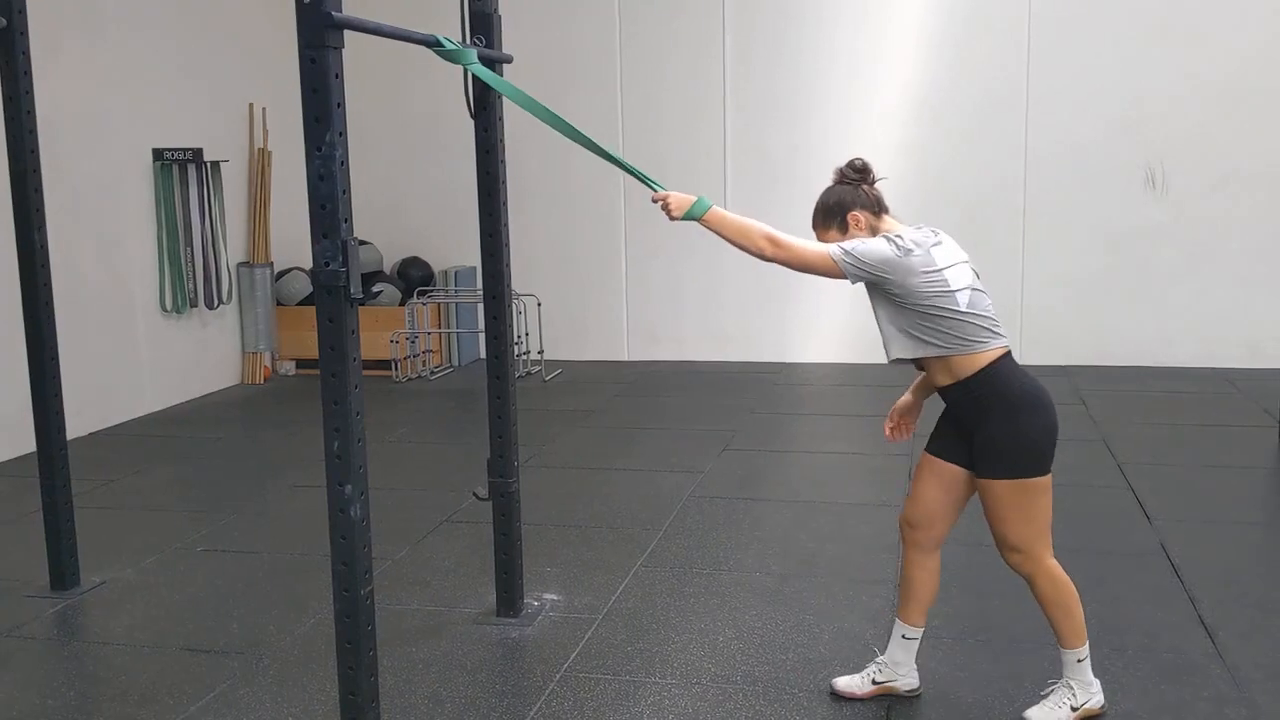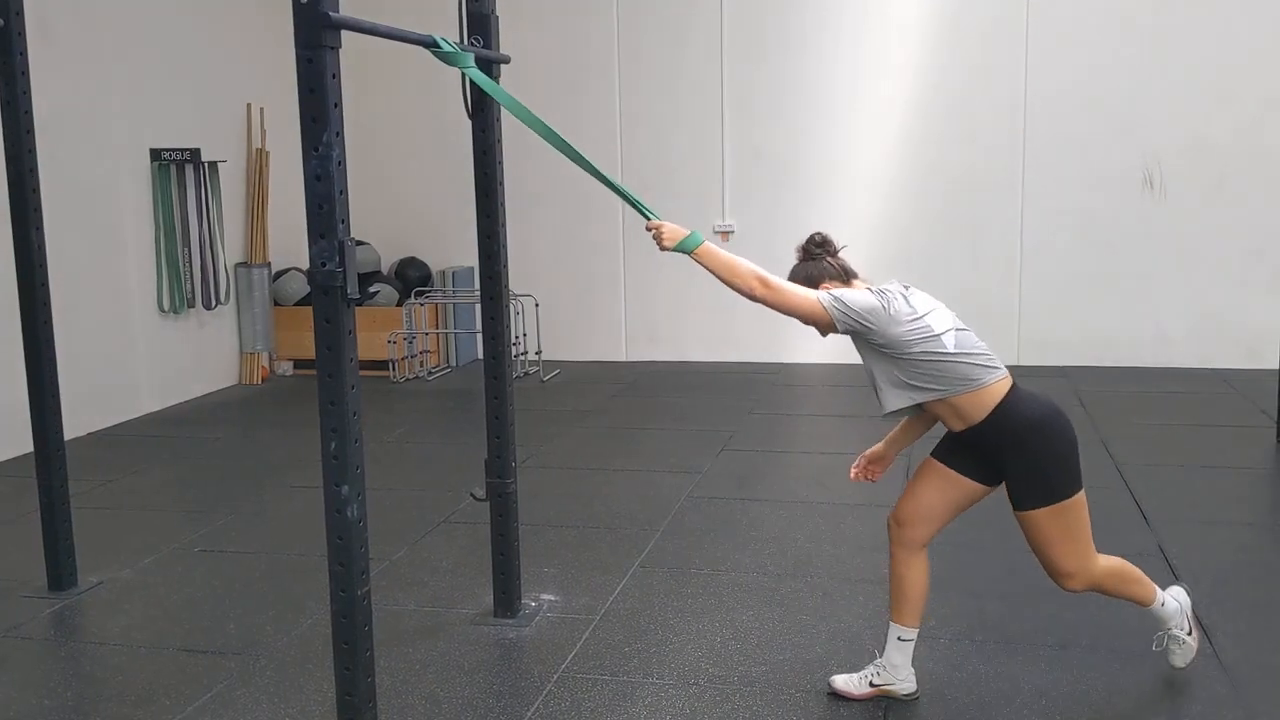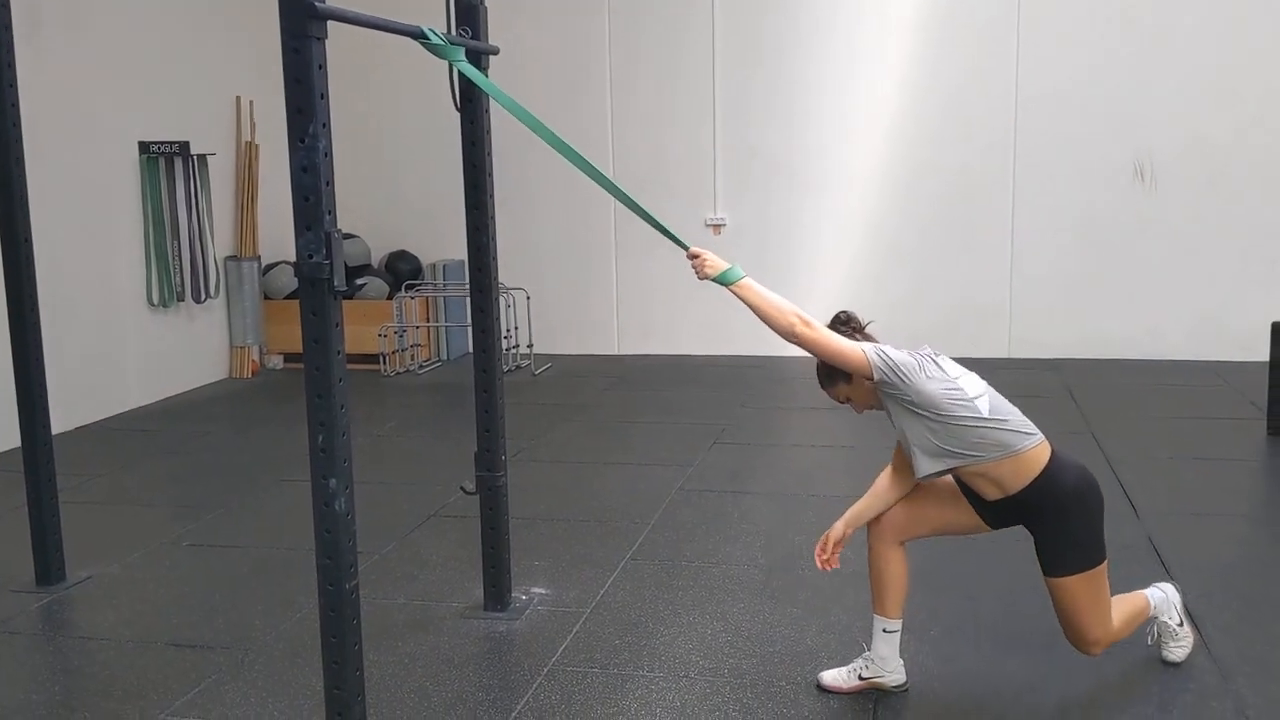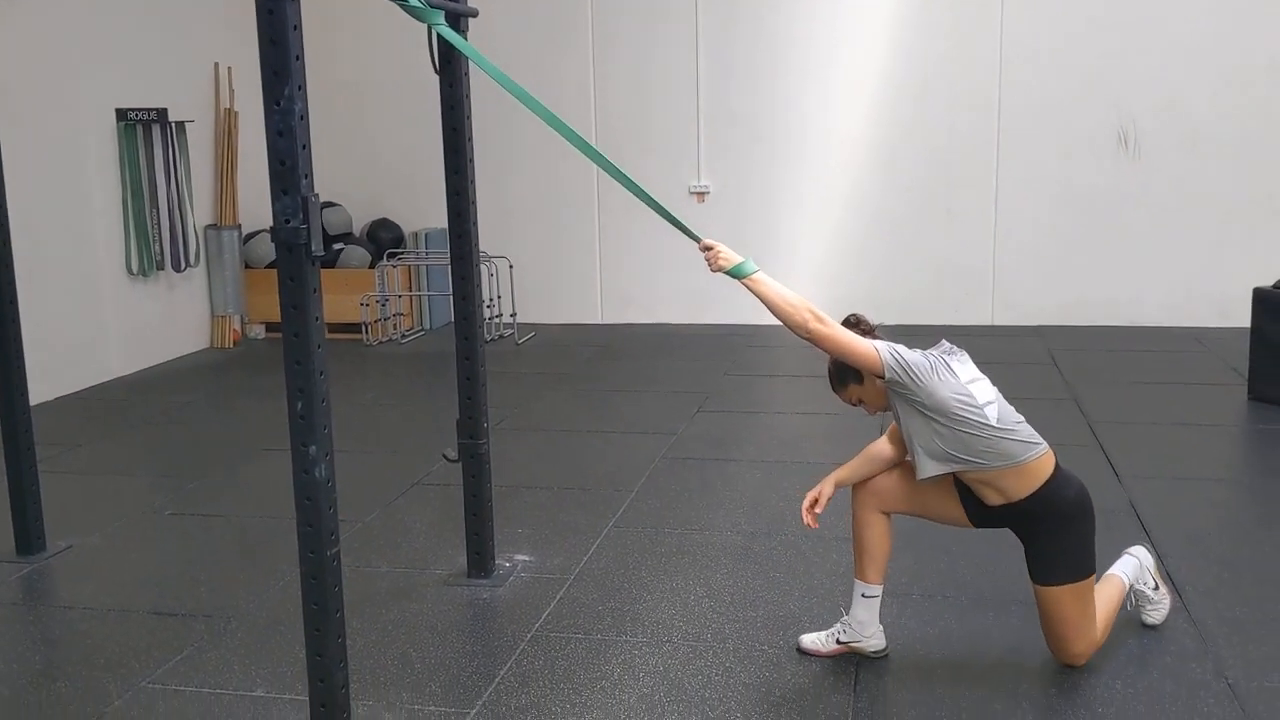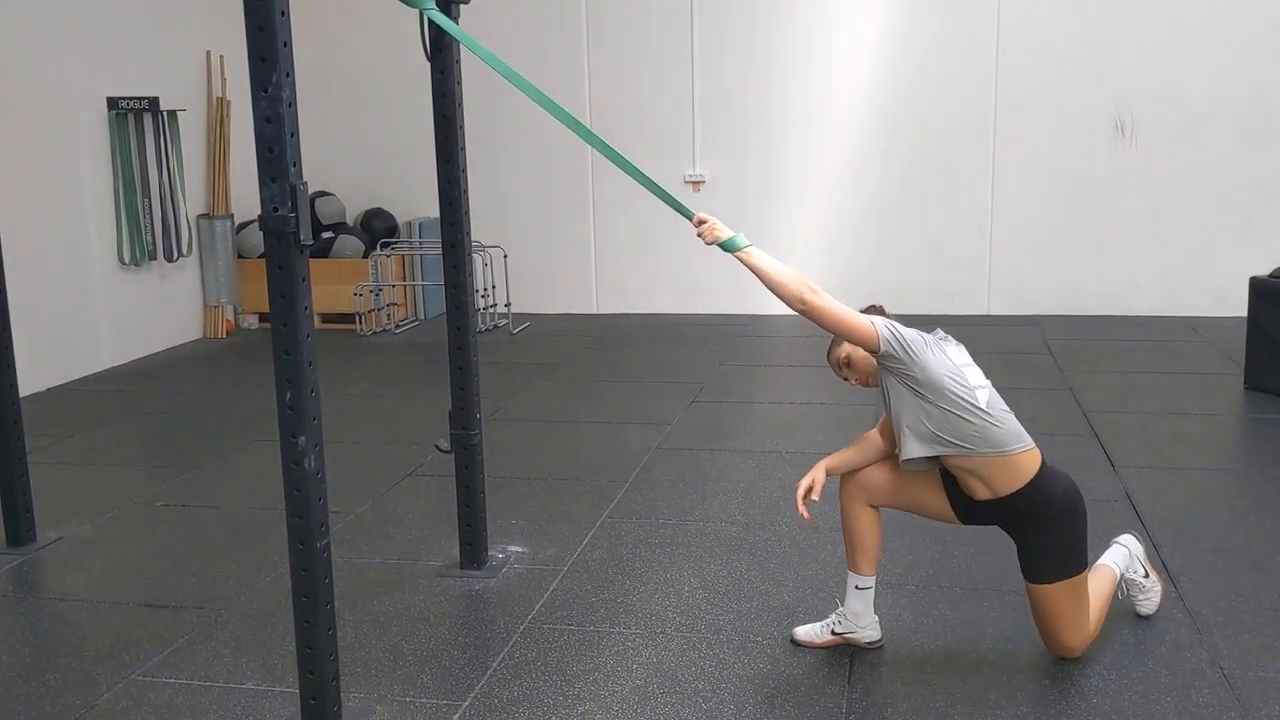
dt=0.7s
person 1, frame 1
left shoulder: (890, 255)
right shoulder: (922, 242)
left elbow: (775, 247)
left wrist: (698, 210)
right wrist: (917, 394)
left hip: (1010, 411)
right hip: (967, 411)
left knee: (1026, 555)
right knee: (919, 530)
right ankle: (898, 669)
person 1, frame 2
left shoulder: (869, 309)
right shoulder: (888, 303)
left elbow: (763, 287)
left wrist: (690, 242)
right wrist: (887, 449)
left hip: (1029, 435)
right hip: (979, 435)
left knee: (1072, 570)
right knee: (906, 529)
left ankle: (1169, 606)
right ankle: (895, 671)
person 1, frame 3
left shoulder: (905, 371)
right shoulder: (904, 388)
left elbow: (802, 329)
right elbow: (904, 472)
left wrist: (730, 276)
right wrist: (846, 524)
left hip: (1059, 498)
right hip: (1002, 491)
left knee: (1091, 637)
right knee: (885, 525)
left ankle: (1160, 602)
right ankle: (884, 663)
person 1, frame 4
left shoulder: (916, 371)
right shoulder: (916, 380)
left elbow: (813, 325)
right elbow: (895, 445)
left wrist: (743, 269)
right wrist: (833, 479)
left hip: (1053, 508)
right hip: (990, 494)
left knee: (1073, 652)
right knee: (871, 490)
left ankle: (1131, 570)
right ankle: (863, 629)
person 1, frame 5
left shoulder: (908, 349)
right shoulder: (901, 376)
left elbow: (807, 299)
right elbow: (884, 438)
left wrist: (735, 243)
right wrist: (826, 466)
left hip: (1042, 504)
right hip: (976, 491)
left knee: (1068, 645)
right knee: (858, 481)
left ankle: (1121, 560)
right ankle: (858, 620)
